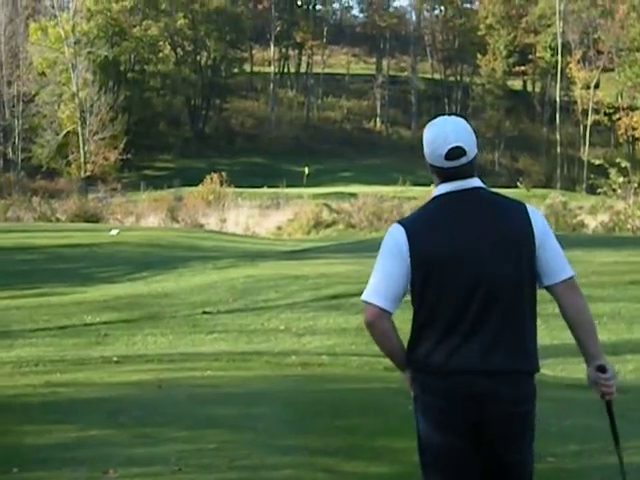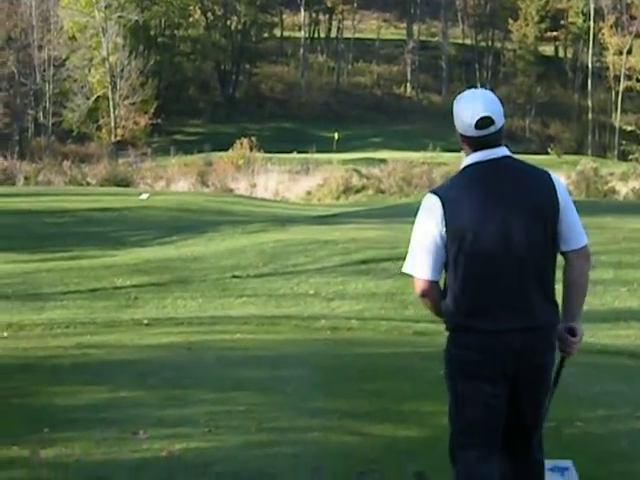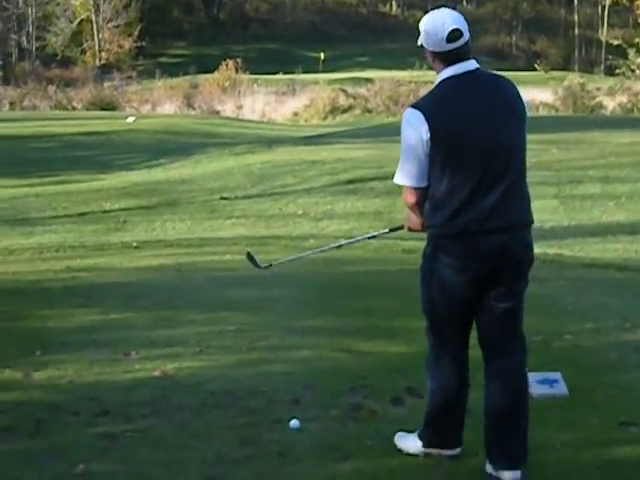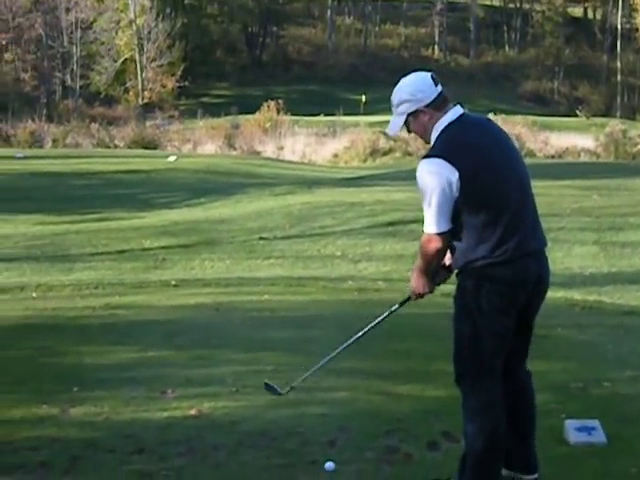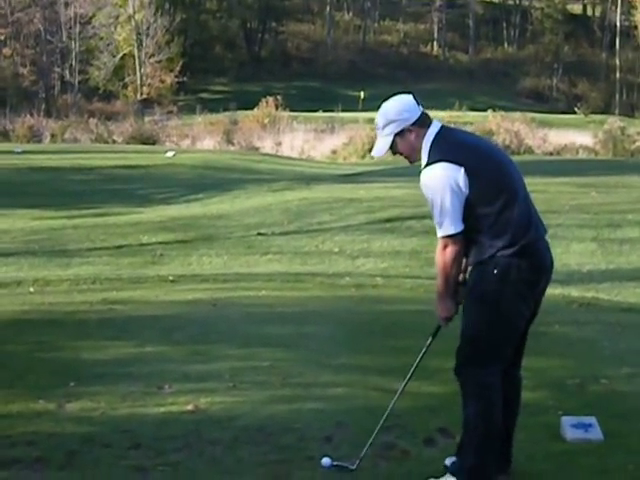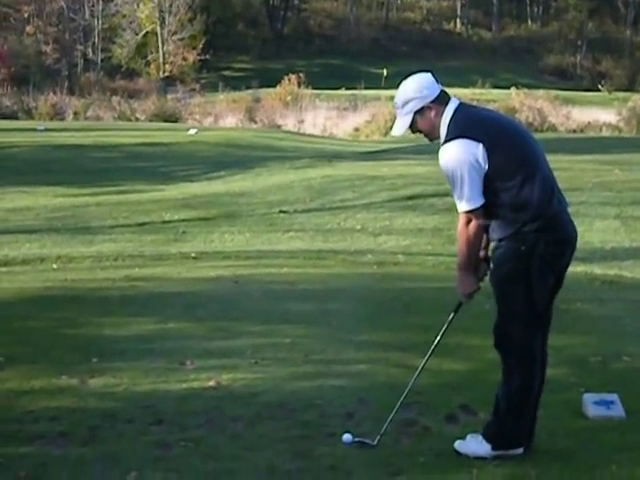
dt=0.5s
person 1, frame 1
left shoulder: (408, 232)
right shoulder: (525, 217)
left elbow: (375, 315)
right elbow: (568, 292)
left wrist: (408, 367)
right wrist: (595, 360)
left hip: (442, 388)
right hip: (512, 384)
person 1, frame 2
left shoulder: (443, 200)
right shoulder: (548, 184)
left elbow: (424, 287)
right elbow: (579, 258)
right wrist: (569, 320)
left hip: (475, 345)
right hip: (537, 340)
right knee: (525, 446)
person 1, frame 3
left shoulder: (421, 113)
right shoulder: (510, 93)
left elbow: (414, 193)
left wrist: (423, 217)
left hip: (455, 245)
right hip: (513, 238)
left knee: (447, 344)
right knee: (506, 347)
left ankle: (441, 437)
person 1, frame 4
left shoulder: (437, 162)
right shoulder: (488, 128)
left elbow: (434, 239)
left wrist: (422, 275)
right wrist: (455, 253)
left hip: (491, 278)
right hip: (533, 266)
left knee: (480, 380)
right knee: (513, 368)
person 1, frame 5
left shoulder: (437, 168)
right shoulder: (461, 141)
left elbow: (450, 244)
left wrist: (444, 296)
right wrist: (464, 274)
left hip: (507, 267)
right hip: (530, 258)
left knee: (475, 368)
right knee: (503, 365)
person 1, frame 6
left shoulder: (456, 146)
right shoulder: (479, 119)
left elbow: (471, 219)
left wrist: (465, 271)
right wrist: (484, 251)
left hip: (530, 241)
right hip: (553, 232)
left knee: (515, 340)
right knee: (526, 337)
left ankle: (506, 437)
right ankle: (516, 430)
